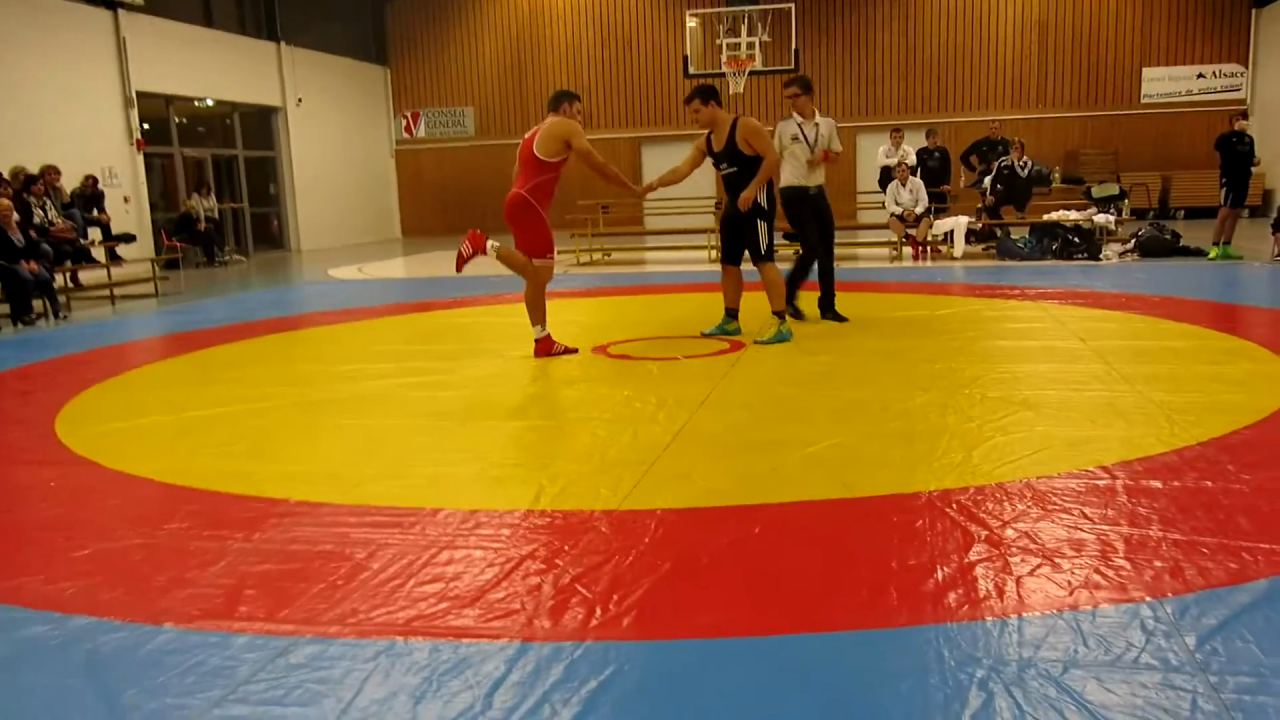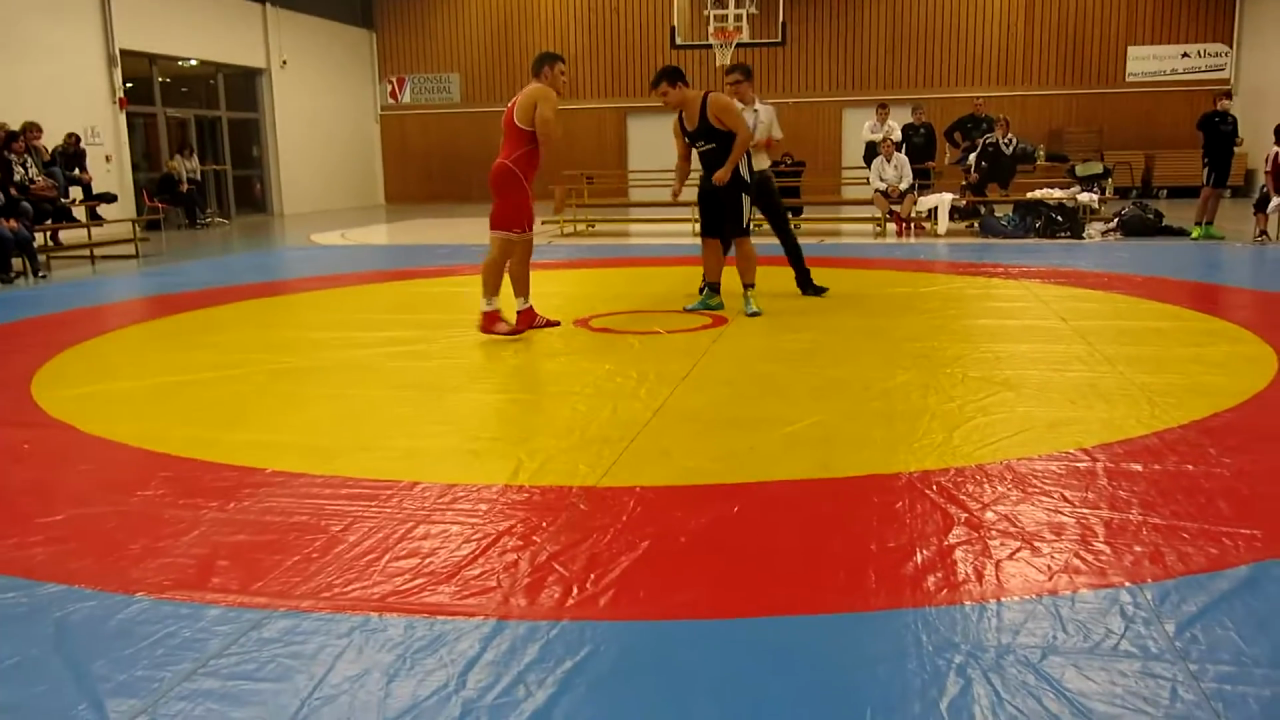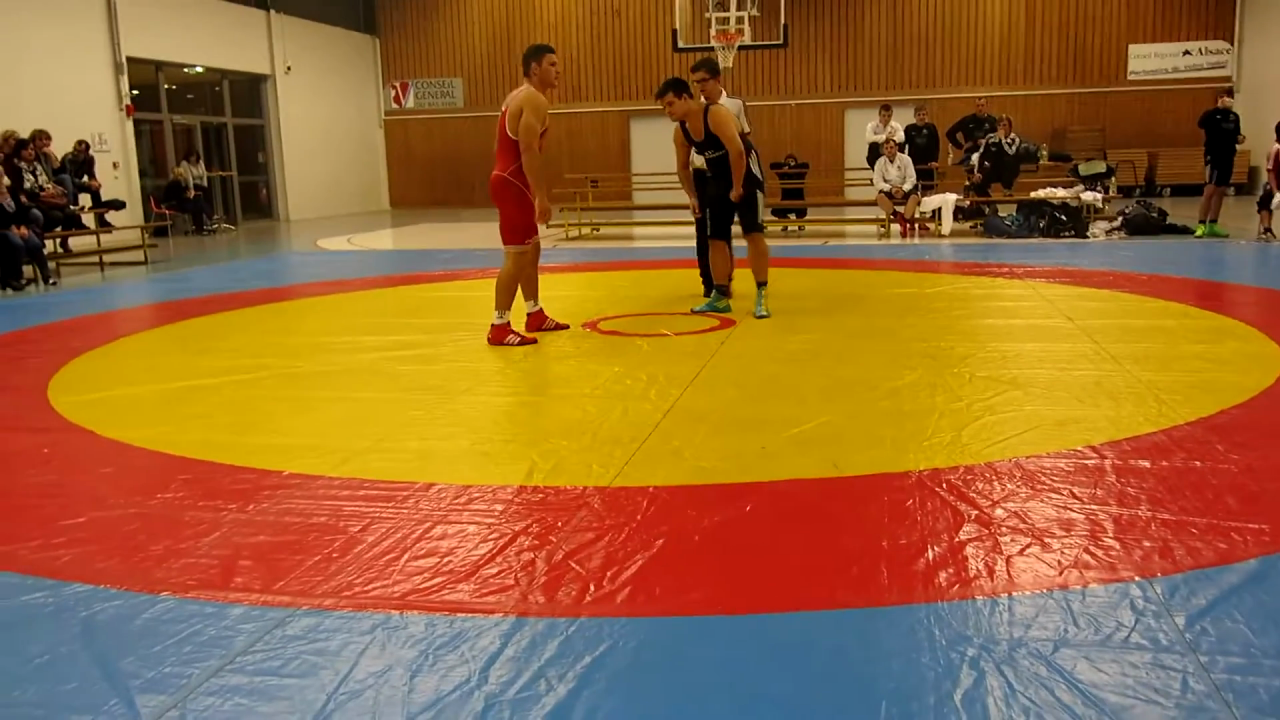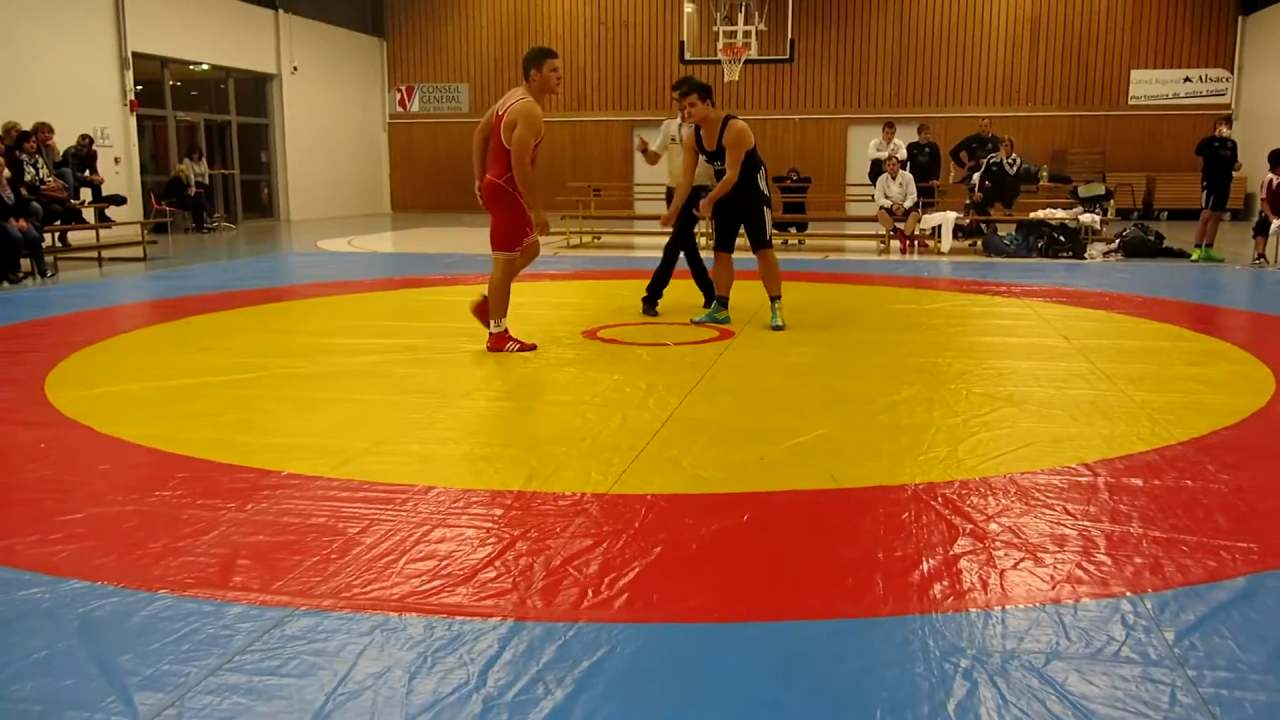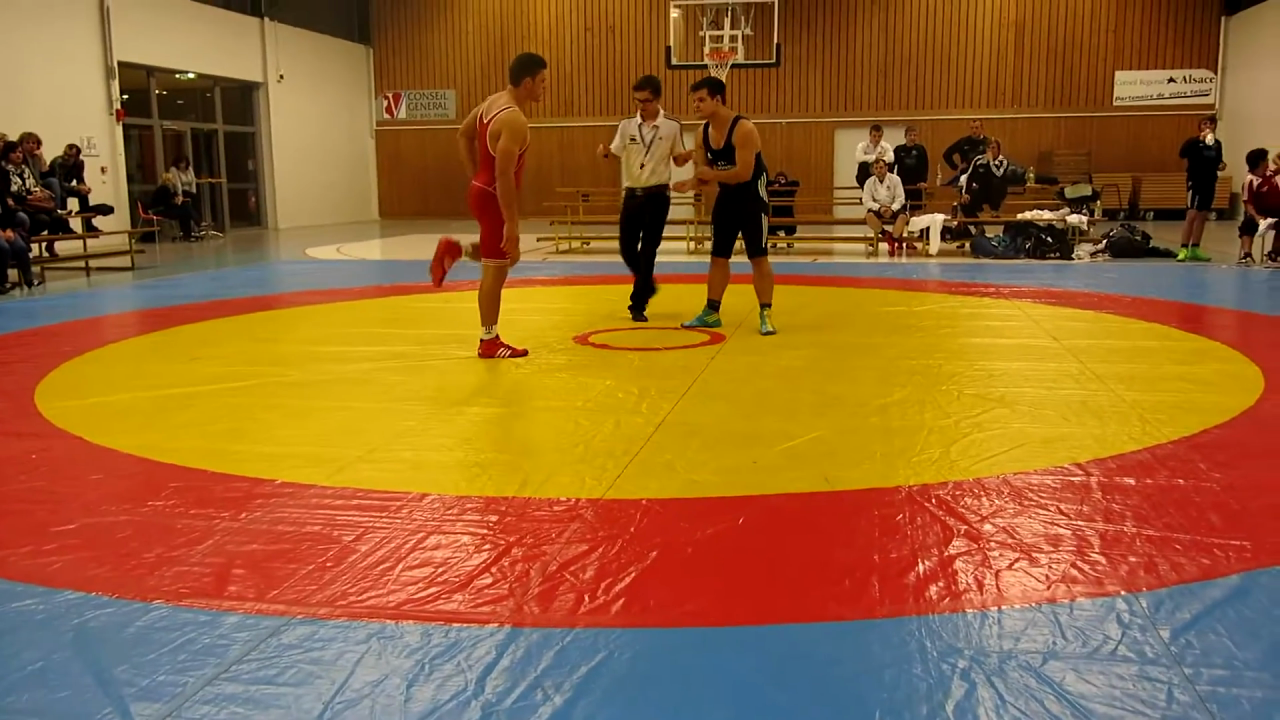
dt=0.3s
person 1, frame 1
left shoulder: (533, 135)
right shoulder: (567, 128)
right elbow: (599, 165)
right wrist: (631, 187)
left hip: (523, 204)
right hip: (528, 207)
left knee: (538, 276)
right knee: (540, 273)
left ankle: (543, 341)
right ankle: (483, 244)
person 1, frame 2
left shoulder: (521, 99)
right shoulder: (544, 94)
right elbow: (547, 141)
right wrist: (557, 185)
left hip: (510, 175)
right hip: (512, 177)
left knee: (522, 246)
right knee: (505, 246)
left ankle: (525, 313)
right ankle: (489, 314)
person 1, frame 3
left shoulder: (517, 97)
right shoulder: (534, 100)
right elbow: (529, 150)
right wrist: (541, 196)
left hip: (507, 182)
right hip: (514, 185)
left knee: (531, 251)
right knee: (517, 257)
left ankle: (536, 316)
right ankle: (499, 329)
person 1, frame 4
left shoulder: (512, 97)
right shoulder: (530, 110)
left elbow: (480, 134)
right elbow: (520, 164)
left wrist: (480, 180)
right wrist: (537, 210)
left hip: (498, 186)
right hip: (506, 191)
left knee: (530, 248)
right knee: (506, 263)
left ankle: (488, 304)
right ankle: (497, 336)
person 1, frame 5
left shoulder: (494, 101)
right shoulder: (515, 120)
left elbow: (464, 135)
right elbow: (504, 175)
right wrist: (512, 223)
left hip: (481, 189)
right hip: (493, 197)
left knee: (508, 256)
right knee: (496, 270)
left ankle: (453, 252)
right ankle: (489, 342)
person 2, frame 1
left shoulder: (746, 126)
right shoulder: (704, 142)
left elbow: (773, 157)
right elbow: (681, 171)
left wrist: (752, 189)
right wrist: (657, 182)
left hip: (756, 201)
right hip: (733, 204)
left knee: (764, 261)
right knee: (729, 264)
left ankle: (780, 324)
right ankle: (730, 321)
person 2, frame 2
left shoulder: (716, 102)
right shoulder: (679, 122)
left elbow: (745, 133)
right elbow: (683, 160)
left wrist: (727, 168)
right wrist: (678, 182)
left hip: (735, 175)
right hip: (710, 178)
left knee: (740, 237)
right knee: (709, 238)
left ankle: (749, 294)
right ankle: (712, 295)
person 2, frame 3
left shoulder: (716, 114)
right shoulder: (680, 132)
left elbow: (737, 150)
right elbow: (683, 168)
left wrist: (738, 186)
right wrist: (692, 197)
left hip: (746, 175)
right hip: (718, 179)
left knee: (754, 234)
right knee: (716, 239)
left ankle: (762, 295)
right ankle: (720, 297)
person 2, frame 4
left shoulder: (735, 129)
right shoulder: (693, 138)
left elbow: (733, 175)
right elbow: (687, 180)
left wrist: (709, 201)
right wrist: (673, 210)
left hip: (752, 191)
right hip: (724, 194)
left knee: (763, 250)
right knee: (721, 252)
left ankle: (776, 307)
right ankle: (720, 308)
person 2, frame 5
left shoulder: (743, 129)
right shoulder: (703, 134)
left elbow: (744, 173)
left wrist: (713, 174)
right wrist: (692, 183)
left hip: (752, 197)
right hip: (726, 198)
left knee: (758, 258)
right knee: (718, 256)
left ankle: (765, 314)
right ankle: (711, 313)
person 3, frame 1
left shoulder: (827, 124)
right shoulder: (783, 127)
left elbow: (837, 155)
left wrist: (825, 155)
left hip: (817, 192)
right hip: (793, 193)
left knee: (826, 250)
right knee: (812, 249)
left ankle: (827, 306)
right ankle: (789, 297)
person 3, frame 2
left shoulder: (767, 110)
left elbow: (776, 143)
left wrist: (764, 142)
left hip: (762, 177)
left knee: (784, 229)
left ankle: (805, 281)
person 3, frame 3
left shoulder: (735, 105)
left elbow: (745, 137)
right hip: (701, 173)
right knee: (703, 229)
left ankle: (725, 279)
right ankle: (709, 282)
person 3, frame 4
right shoulder: (669, 127)
right elbow: (653, 159)
right wrist: (644, 149)
left hip: (695, 192)
right hip: (674, 192)
left knee: (676, 243)
right knee: (687, 246)
left ankle: (651, 297)
right ankle: (710, 294)
person 3, frame 5
left shoulder: (672, 126)
right shoulder: (627, 125)
left elbow: (679, 159)
right elbow: (614, 155)
left wrist: (686, 158)
right wrist: (605, 153)
left hip: (657, 195)
right hip: (632, 194)
left knee: (648, 251)
right knee: (627, 248)
left ankle: (638, 304)
right ankle: (647, 285)
